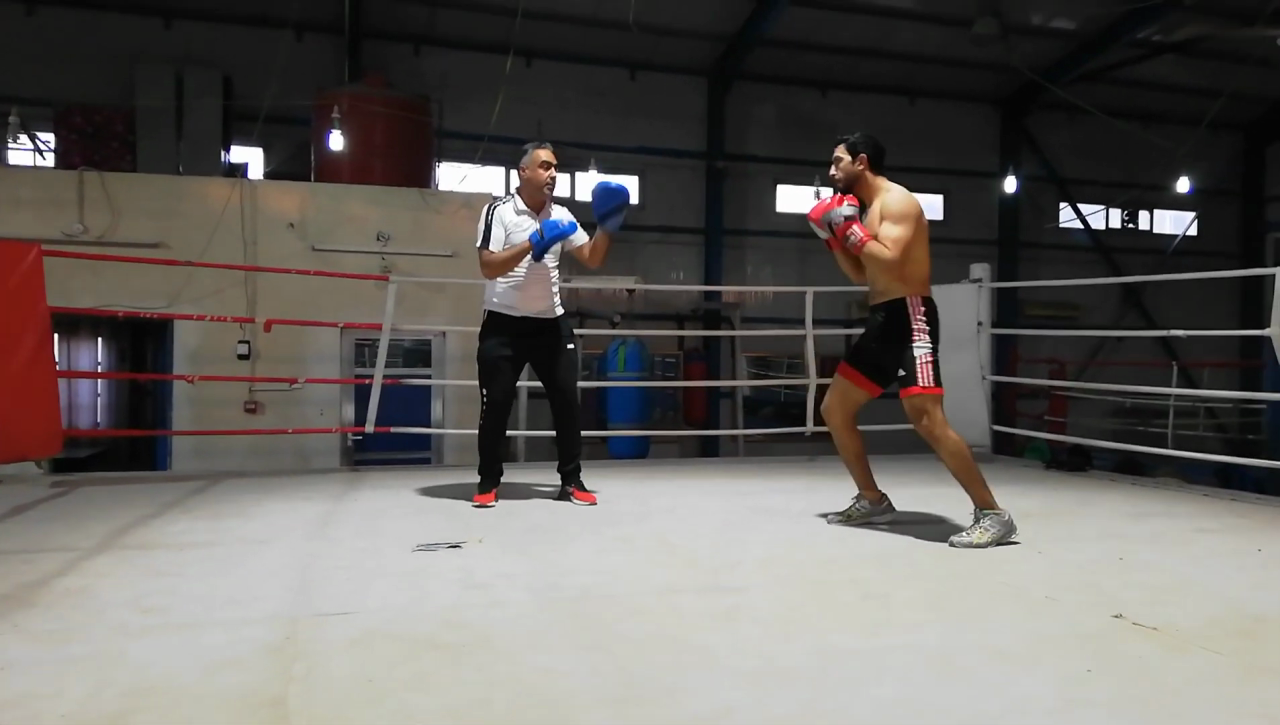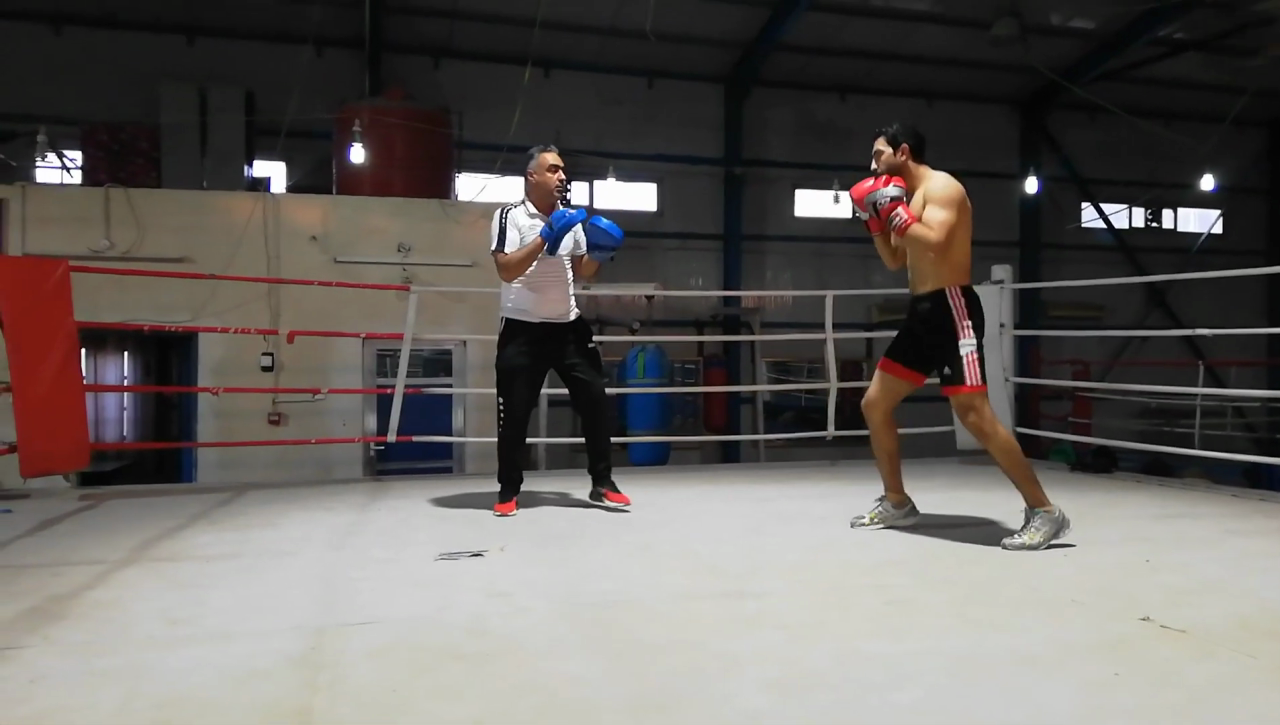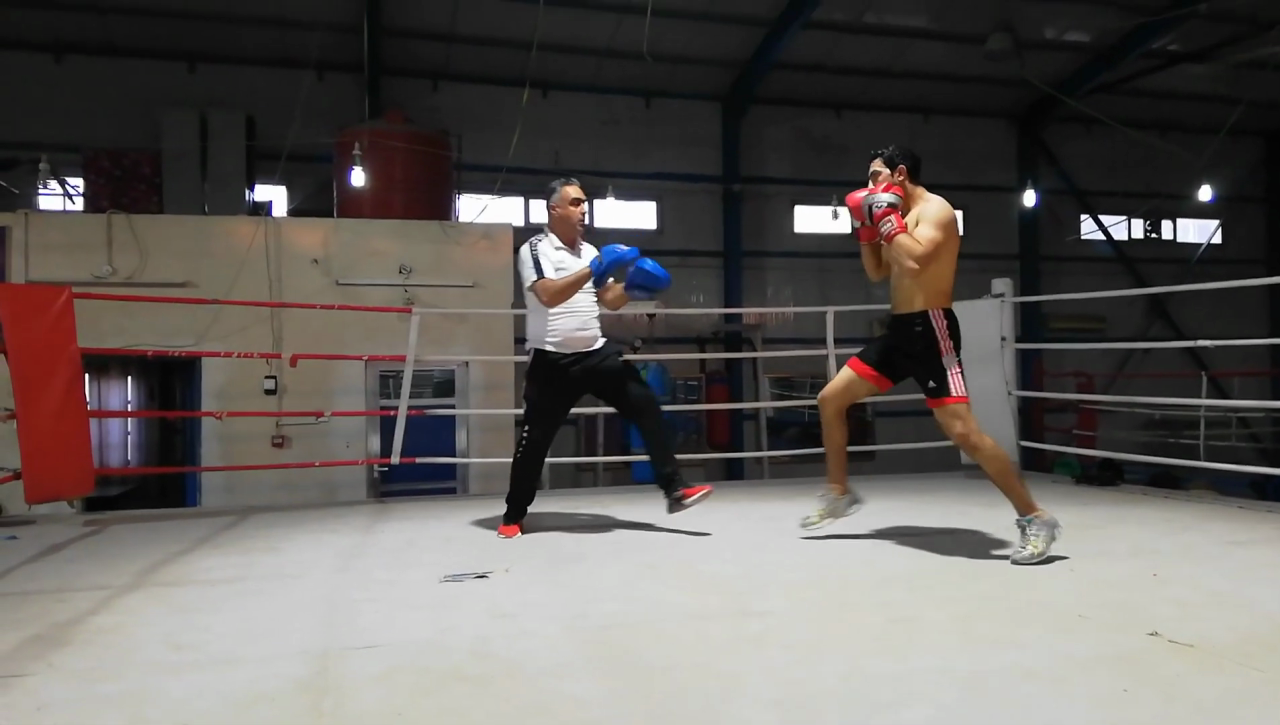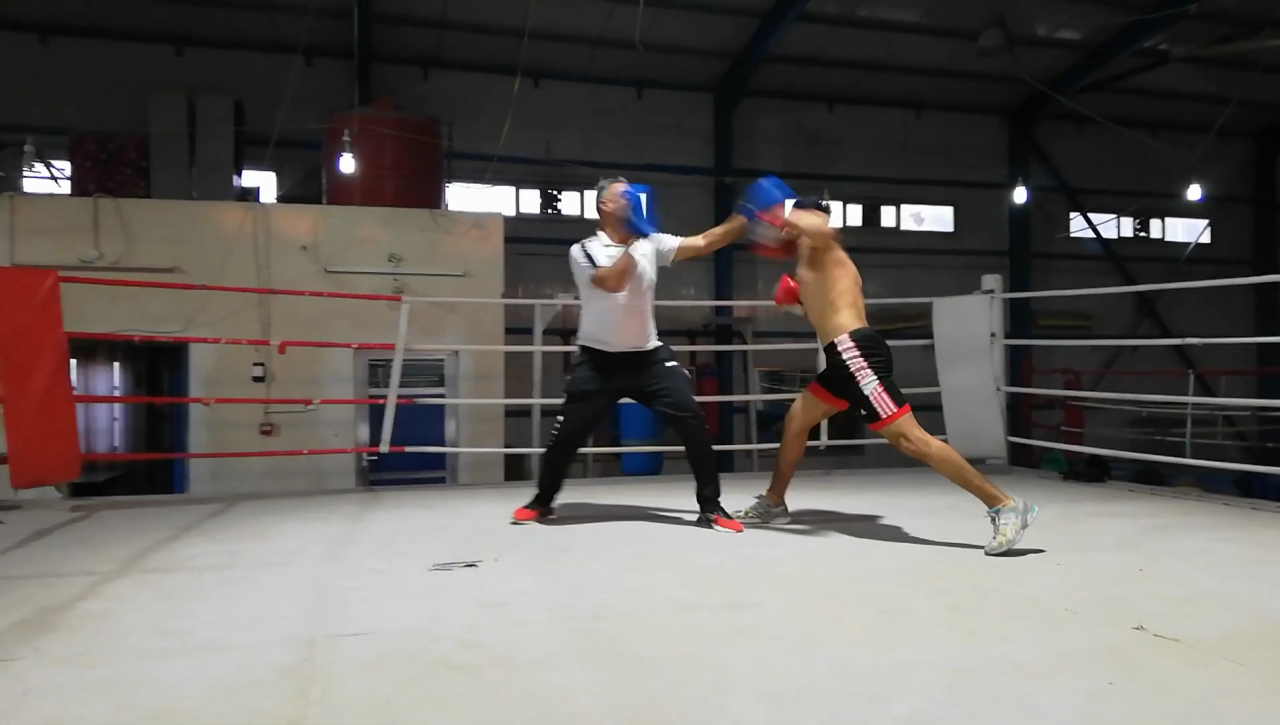
dt=0.3s
person 1, frame 1
left shoulder: (897, 200)
right shoulder: (866, 207)
left elbow: (891, 262)
left wrist: (850, 229)
right wrist: (834, 238)
left hip: (910, 317)
right hip: (882, 321)
left knee: (927, 421)
right knee: (834, 411)
left ankle: (992, 514)
right ankle: (872, 500)
person 1, frame 2
left shoulder: (941, 187)
right shoulder: (910, 197)
left elbow: (933, 247)
right elbow: (894, 263)
left wrist: (894, 211)
right wrist: (874, 219)
left hip: (951, 311)
right hip: (920, 314)
left knee: (976, 418)
right knee: (875, 405)
left ankle: (1045, 511)
right ankle: (896, 502)
person 1, frame 3
left shoulder: (935, 210)
right shoulder: (899, 217)
left elbow: (914, 261)
right elbow: (877, 273)
left wrist: (885, 217)
right wrist: (866, 228)
left hip: (930, 330)
right hip: (898, 330)
left knee: (962, 430)
right knee: (830, 400)
left ankle: (1035, 519)
right ankle: (839, 494)
person 1, frame 4
left shoulder: (818, 240)
right shoulder: (811, 267)
left elbow: (810, 223)
left wrist: (776, 213)
right wrist: (797, 299)
left hip: (855, 353)
right hip: (845, 356)
left knee: (910, 439)
right knee: (795, 422)
left ankle: (1004, 508)
right ankle: (772, 503)
person 2, frame 1
left shoulder: (560, 216)
right shoulder: (498, 211)
left elbow: (592, 259)
right elbow: (488, 267)
left wrist: (607, 226)
right wrist: (532, 243)
left hip: (551, 323)
right hip: (503, 324)
left knee: (567, 400)
right knee: (496, 404)
left ankle: (571, 481)
right ankle: (488, 483)
person 2, frame 2
left shoulder: (570, 219)
right shoulder: (508, 216)
left elbow: (581, 272)
right elbow: (506, 269)
left wrist: (596, 255)
right wrist: (545, 236)
left hip: (568, 326)
right hip: (522, 331)
left knee: (595, 399)
right knee: (515, 414)
left ankle: (602, 484)
right ankle: (508, 491)
person 2, frame 3
left shoulder: (590, 251)
right shoulder: (535, 249)
left elbow: (608, 301)
right elbow: (549, 296)
left wrist: (633, 287)
right wrist: (593, 269)
left hip: (597, 354)
right hip: (552, 361)
left knee: (646, 406)
right knee: (534, 441)
left ankle: (674, 488)
right ankle: (514, 515)
person 2, frame 4
left shoulder: (650, 240)
right shoulder: (583, 251)
left elbow: (701, 244)
right elbow: (614, 282)
left wrist: (743, 218)
right wrist: (628, 235)
left hip: (647, 356)
right hip: (599, 360)
left knee: (692, 420)
right knee: (568, 433)
left ankle: (710, 508)
right ankle: (542, 501)
